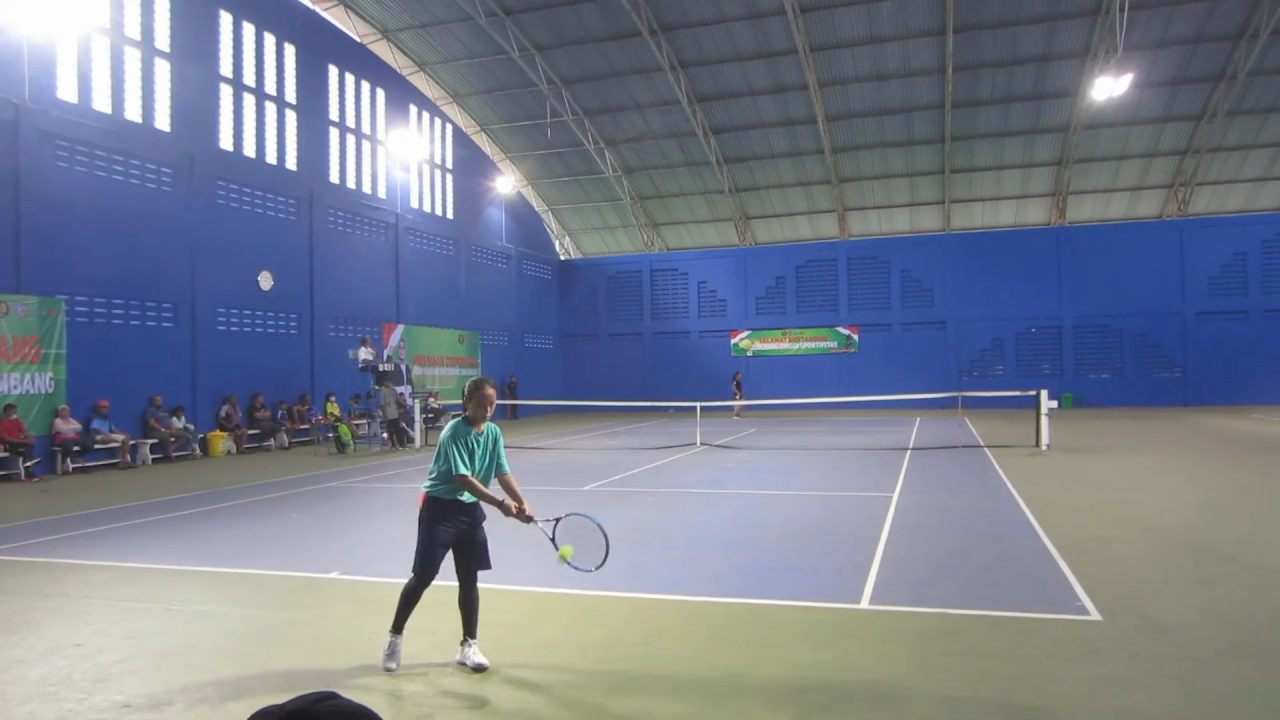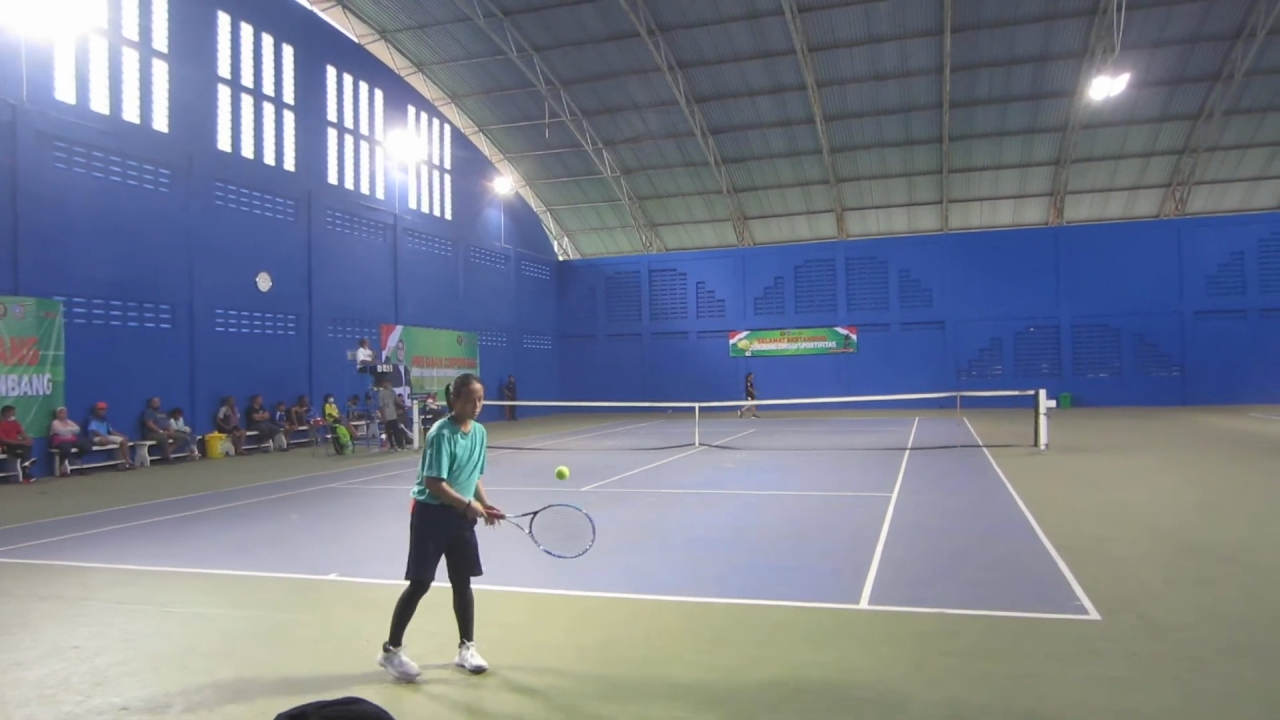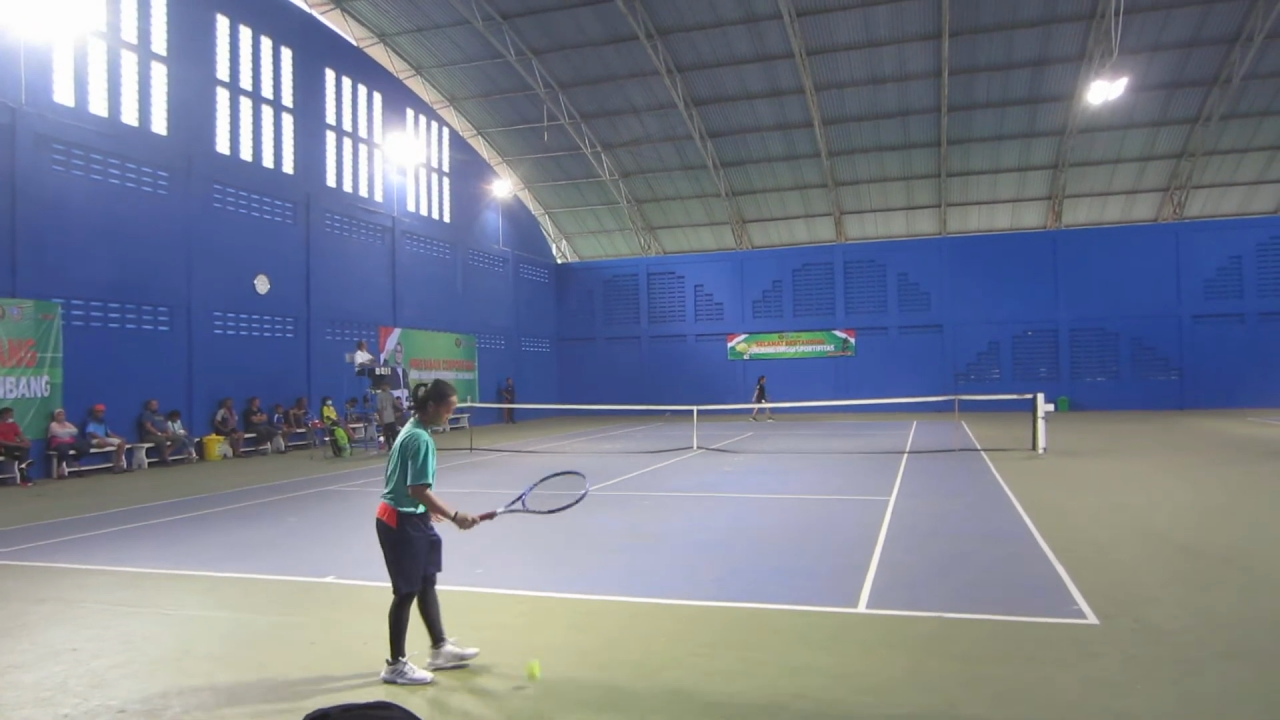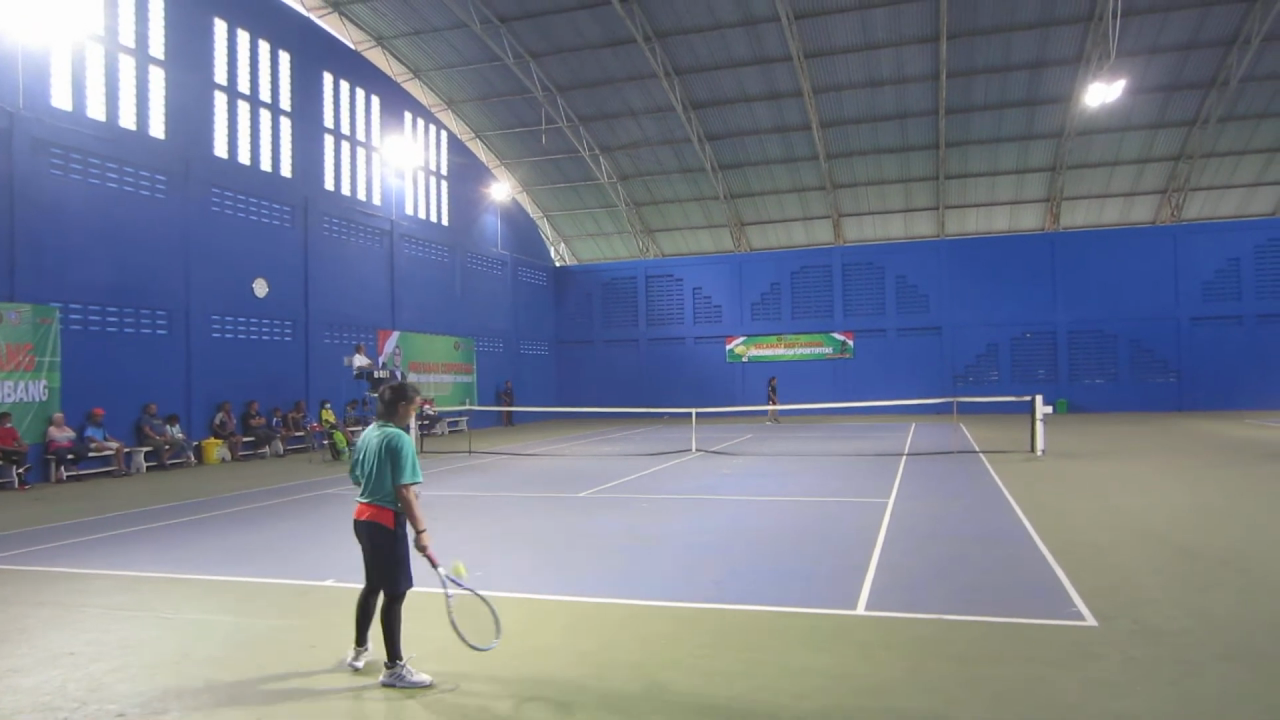
dt=0.4s
person 1, frame 1
left shoulder: (494, 433)
right shoulder: (454, 433)
left elbow: (503, 473)
right elbow: (464, 479)
left wrist: (522, 503)
right wrist: (499, 502)
left hip: (470, 510)
right hip: (440, 508)
left knee: (469, 579)
right knee: (423, 576)
left ankle: (468, 645)
right ankle: (396, 635)
person 1, frame 2
left shoulder: (478, 432)
right shoulder: (442, 434)
right elbow: (433, 483)
left wrist: (484, 505)
right wrist: (469, 506)
left hip: (462, 515)
right hip: (431, 514)
left knee: (463, 583)
right knee: (419, 584)
left ankle: (466, 647)
right ankle: (391, 650)
person 1, frame 3
left shoulder: (415, 431)
right shoulder: (419, 439)
right elbow: (418, 491)
left wrist: (432, 510)
right wrist: (454, 516)
left hip: (411, 518)
right hip: (401, 521)
left knee: (426, 583)
right knee: (407, 591)
left ankle: (441, 647)
right ankle: (396, 665)
person 1, frame 4
left shoulder: (368, 434)
right shoulder: (399, 440)
right elbow: (404, 491)
right wrist: (420, 530)
left hip: (363, 517)
right hip: (386, 521)
left knee: (373, 585)
right knee: (395, 594)
left ankle: (359, 649)
right ankle: (394, 667)
